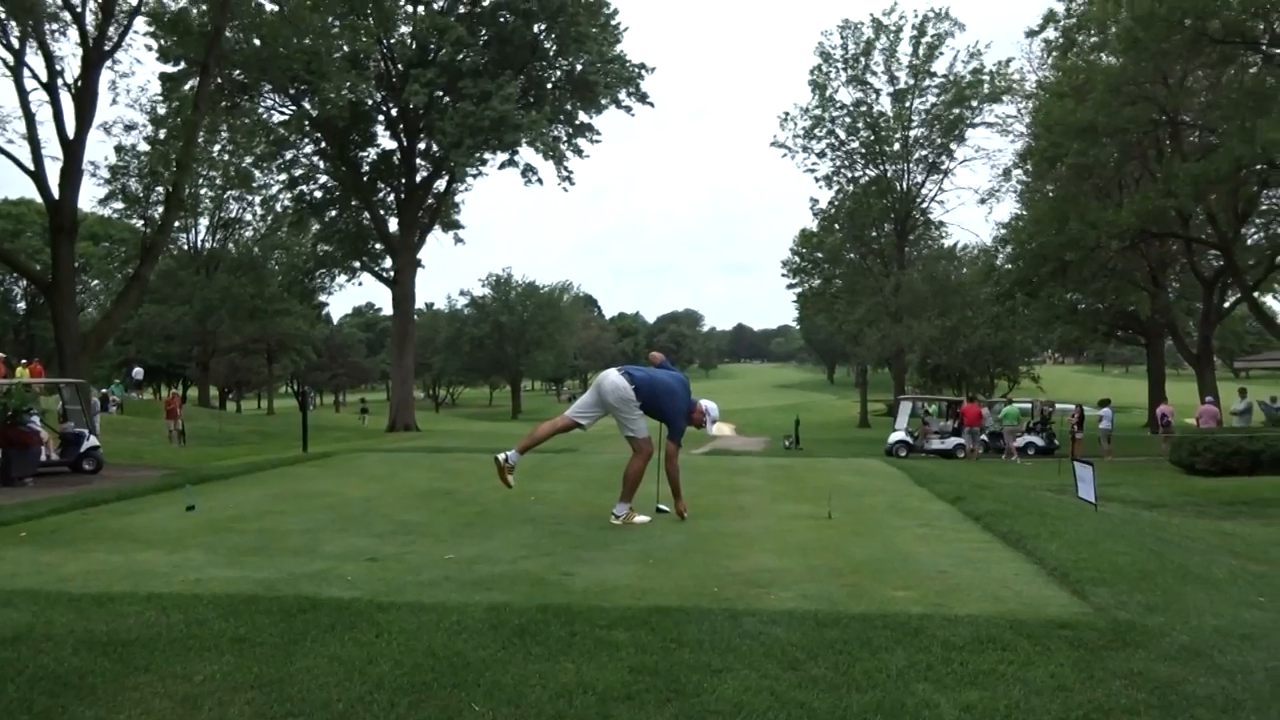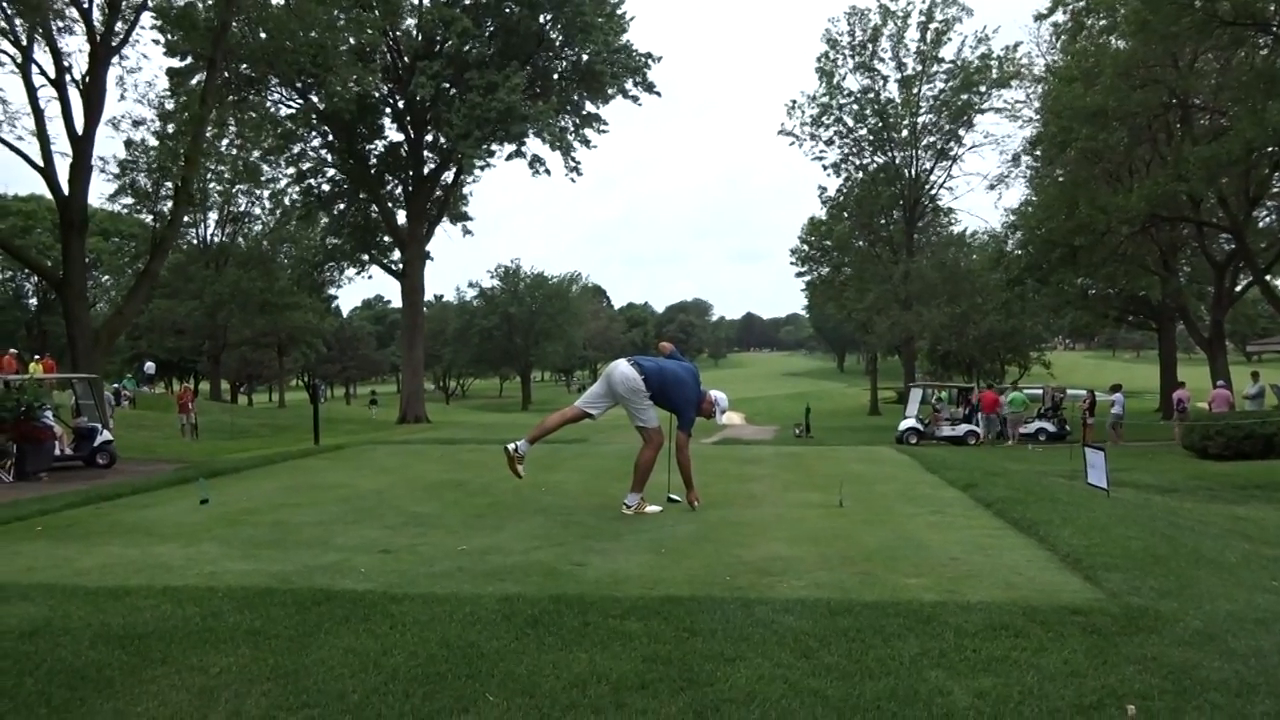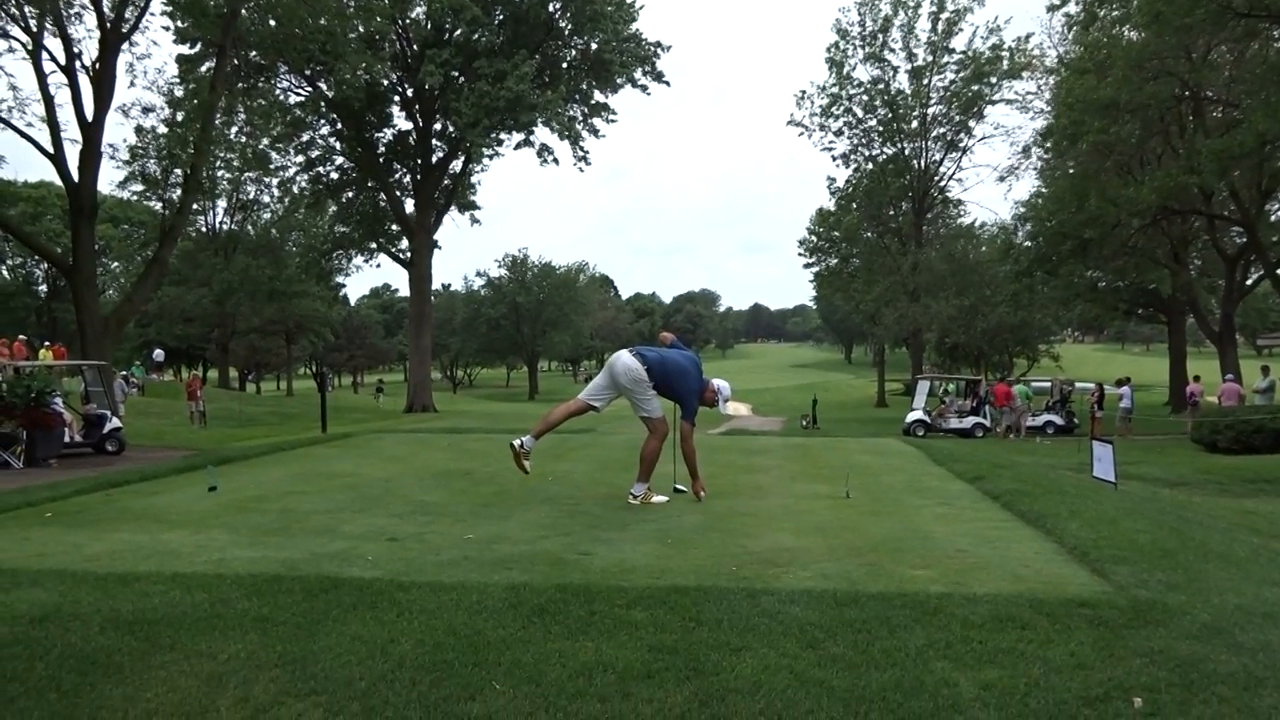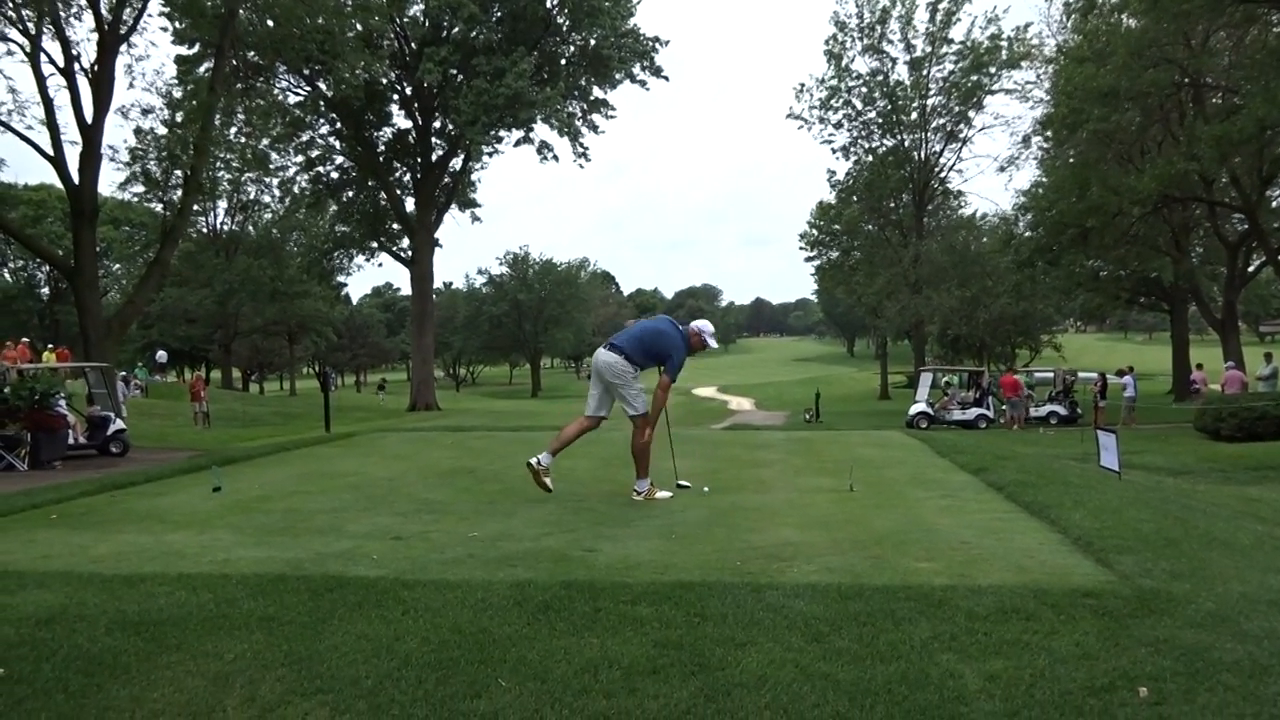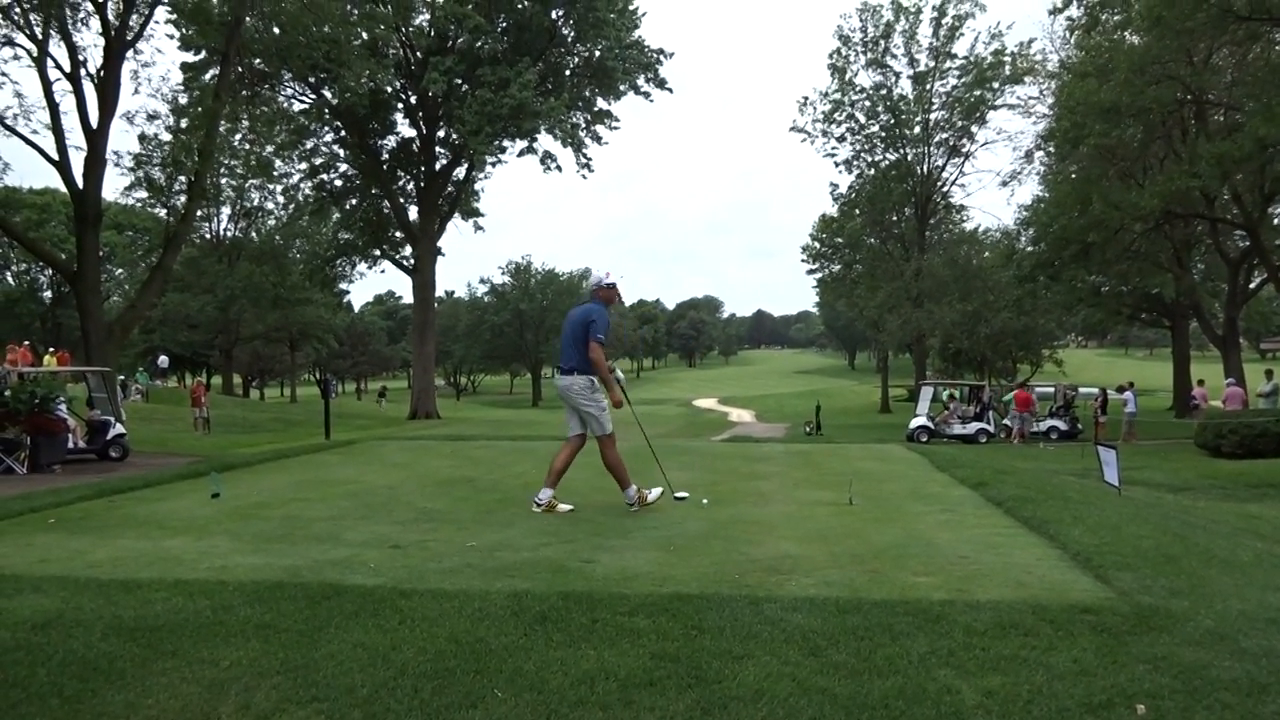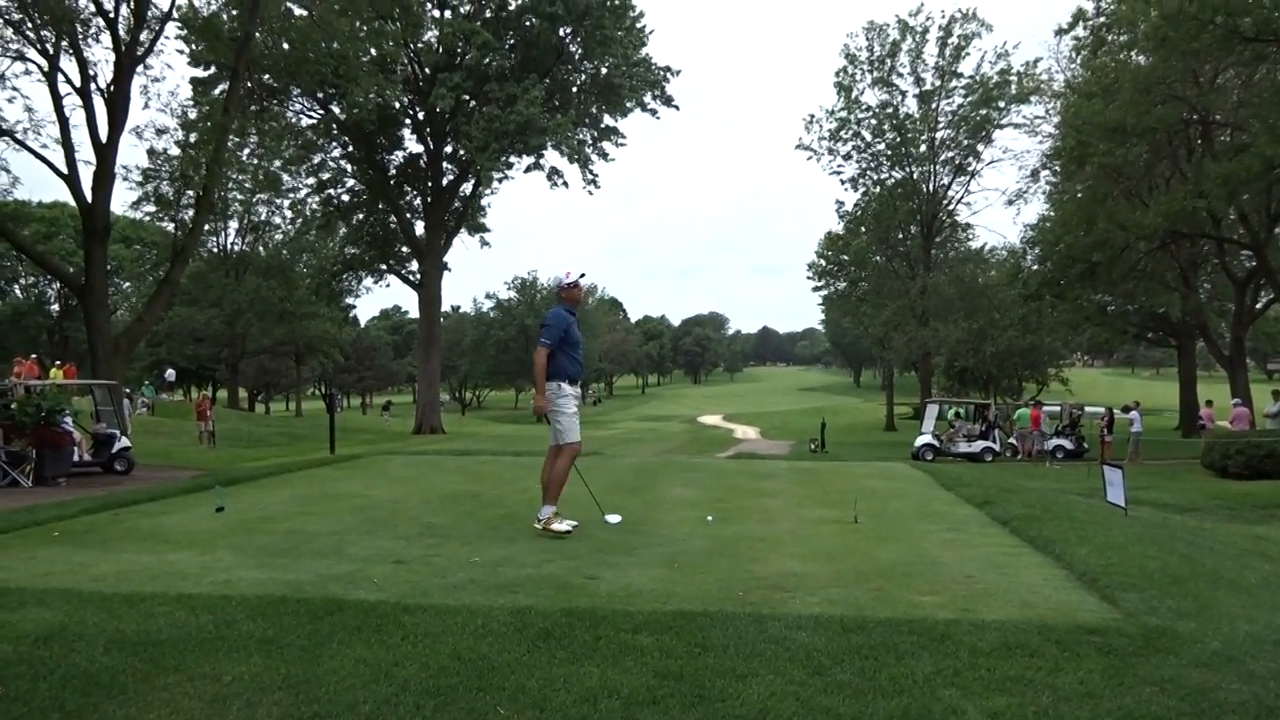
dt=0.5s
person 1, frame 1
left shoulder: (682, 381)
right shoulder: (679, 412)
left elbow: (654, 355)
right elbow: (671, 461)
right wrist: (678, 500)
left hip: (609, 378)
right hip: (622, 390)
left knee: (564, 422)
right knee: (644, 451)
left ankle: (511, 457)
right ankle: (622, 511)
person 1, frame 2
left shoulder: (691, 372)
right shoulder: (689, 402)
left elbow: (663, 345)
right elbow: (682, 451)
right wrist: (690, 490)
left hip: (619, 368)
right hip: (631, 380)
left knee: (574, 412)
right knee: (654, 441)
left ankle: (521, 448)
right ankle: (633, 501)
person 1, frame 3
left shoulder: (693, 362)
right shoulder: (692, 392)
left elbow: (664, 336)
right elbow: (686, 441)
right wrist: (696, 480)
left hip: (620, 359)
right hip: (634, 370)
left knee: (577, 405)
right knee: (659, 431)
left ankle: (526, 443)
right ankle: (639, 491)
person 1, frame 4
left shoulder: (667, 322)
right shoulder: (677, 348)
left elbow: (629, 324)
right elbow: (662, 390)
right wrist: (650, 427)
left hip: (602, 356)
right hip: (619, 364)
left knee: (590, 420)
right knee: (642, 423)
left ankle: (543, 461)
right ankle: (642, 487)
person 1, frame 5
left shoulder: (577, 312)
right shoulder: (599, 314)
right elbow: (594, 353)
left wrist: (606, 367)
right wrist: (613, 389)
left hip: (566, 380)
right hip: (582, 382)
left knee: (574, 441)
right knee: (607, 440)
left ankle: (544, 498)
right ankle: (633, 496)
person 1, frame 6
left shoulder: (568, 316)
right shoulder: (558, 317)
right elbow: (540, 355)
right wrist: (540, 395)
left hip: (568, 390)
right hip: (559, 390)
left knee: (557, 451)
right knee: (571, 449)
left ankle: (547, 512)
right ankle: (548, 514)
